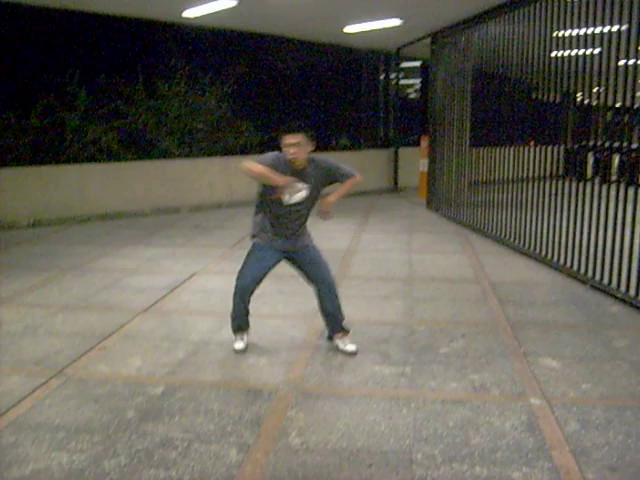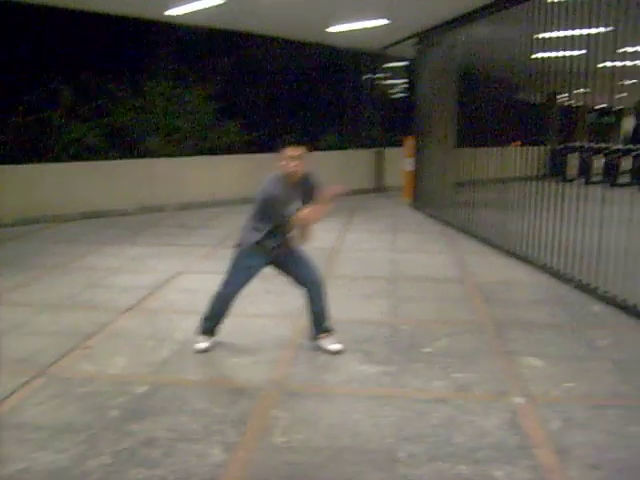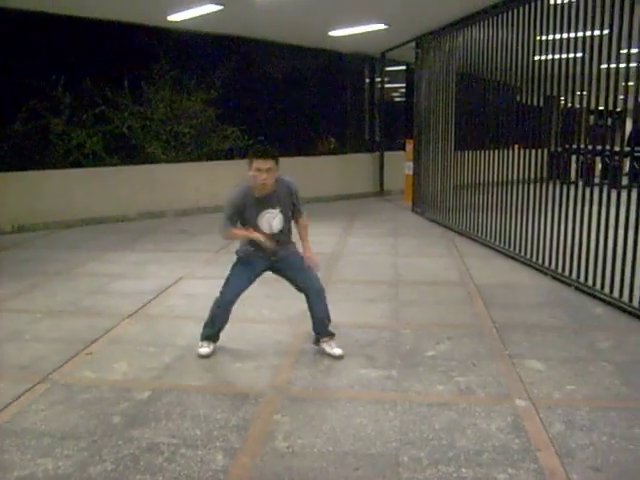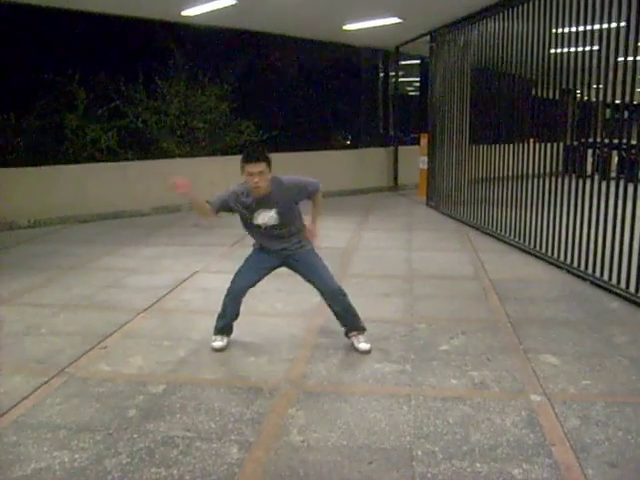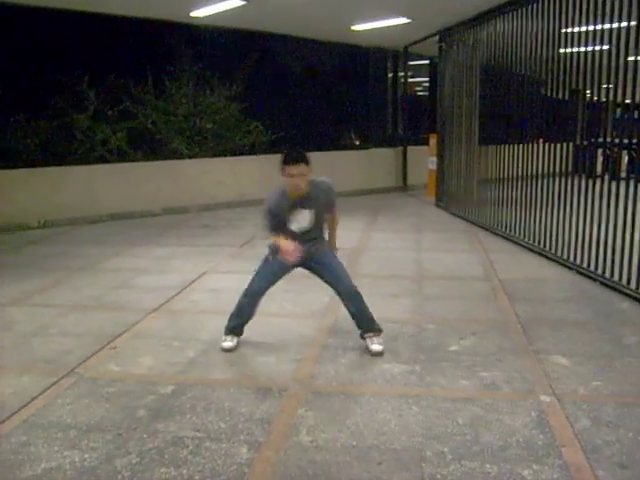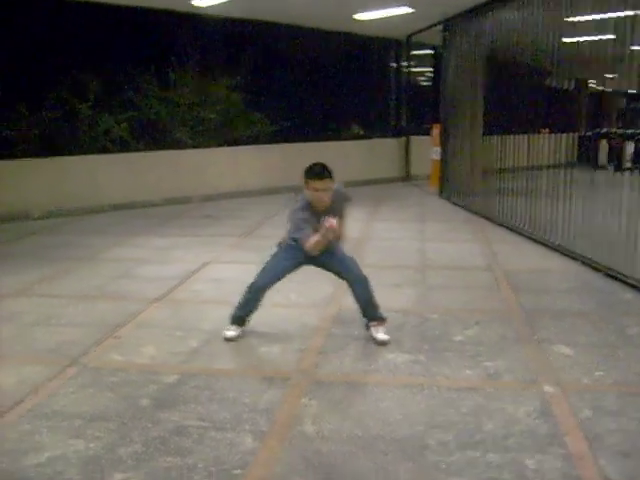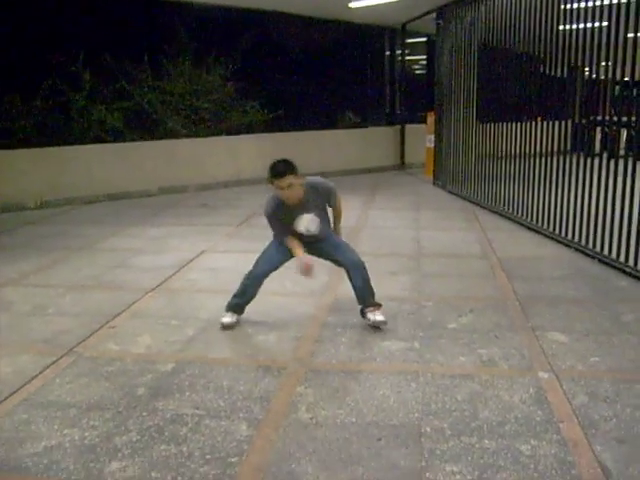
dt=0.2s
person 1, frame 1
left shoulder: (320, 166)
right shoulder: (276, 161)
left elbow: (355, 178)
right elbow: (247, 166)
left wrist: (332, 198)
right wrist: (280, 181)
left hip: (299, 240)
right hip: (268, 240)
left knee: (326, 282)
right knee: (243, 285)
left ankle: (338, 332)
right ankle: (240, 331)
person 1, frame 2
left shoulder: (307, 179)
right shoulder: (273, 190)
left elbow: (314, 207)
right elbow: (298, 219)
left wrist: (301, 233)
right wrist: (325, 200)
left hip: (283, 245)
right hip: (255, 247)
left knee: (314, 282)
right knee: (227, 291)
left ankle: (321, 332)
right ankle: (206, 332)
person 1, frame 3
left shoulder: (287, 187)
right shoulder: (238, 198)
left elbow: (300, 217)
right elbow: (228, 232)
left wrist: (307, 248)
right wrist: (254, 235)
left hip: (284, 252)
right hip: (252, 255)
left knee: (315, 288)
right knee: (227, 297)
left ankle: (323, 337)
right ankle: (209, 338)
person 1, frame 4
left shoulder: (289, 185)
right shoulder: (237, 196)
left elbow: (316, 188)
right elbow: (208, 211)
left wrist: (313, 223)
right wrist: (189, 194)
left hip: (298, 247)
right hip: (265, 251)
left knee: (330, 289)
right knee: (237, 288)
left ankle: (355, 331)
right ankle: (223, 331)
person 1, frame 5
left shoulder: (323, 187)
right shoulder: (275, 203)
left elbow: (331, 208)
right elbow: (276, 236)
left wrist: (332, 238)
right wrist: (285, 245)
left hip: (318, 249)
right hip: (285, 250)
left knee: (347, 289)
right knee: (254, 289)
left ankle: (370, 333)
right ankle: (233, 332)
person 1, frame 6
left shoulder: (338, 193)
right shoulder: (299, 213)
right elbow: (311, 247)
left wrist: (337, 232)
right wrist: (325, 234)
left hip: (328, 246)
right hip: (295, 248)
left knee: (357, 277)
right knee: (260, 284)
left ankle: (375, 322)
right ankle: (237, 322)
person 1, frame 7
left shoulder: (317, 186)
right shoulder: (272, 208)
left elbow: (335, 200)
right elbow: (288, 237)
left wrist: (337, 226)
right wrist: (301, 256)
left hip: (322, 237)
right hip: (290, 240)
left knee: (355, 263)
right knee: (257, 272)
left ankle: (370, 308)
right ankle: (234, 310)
